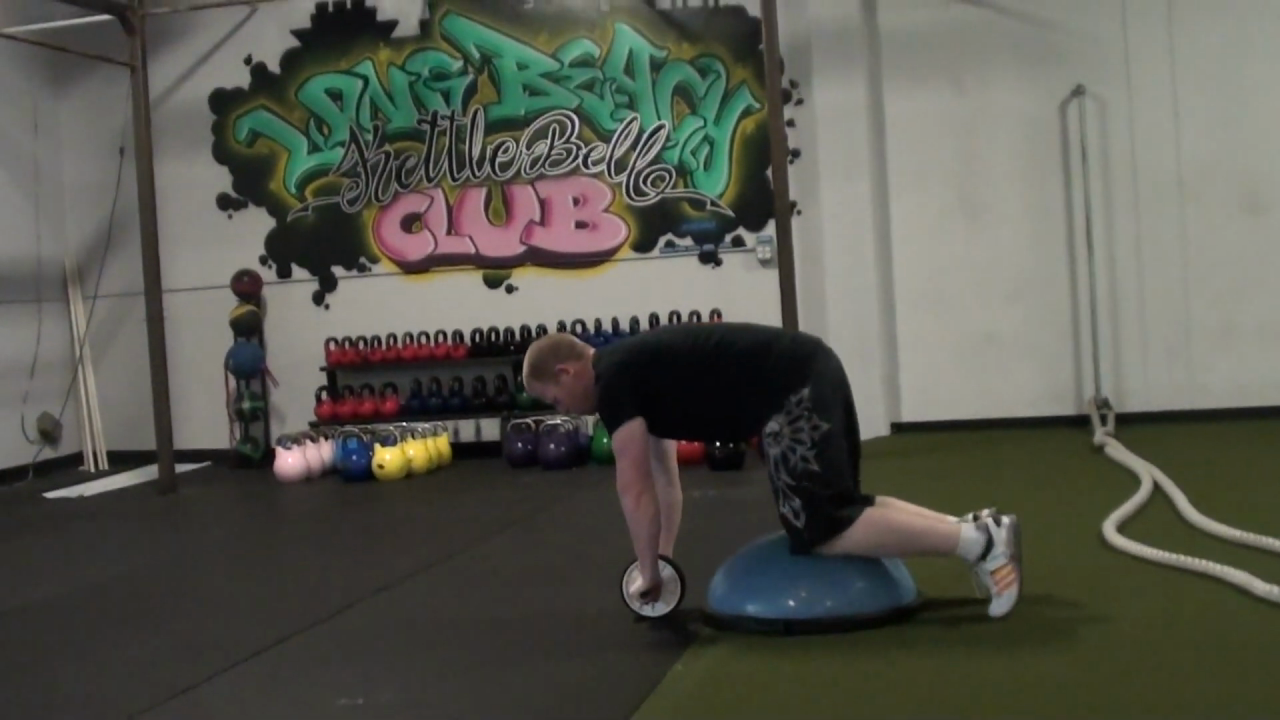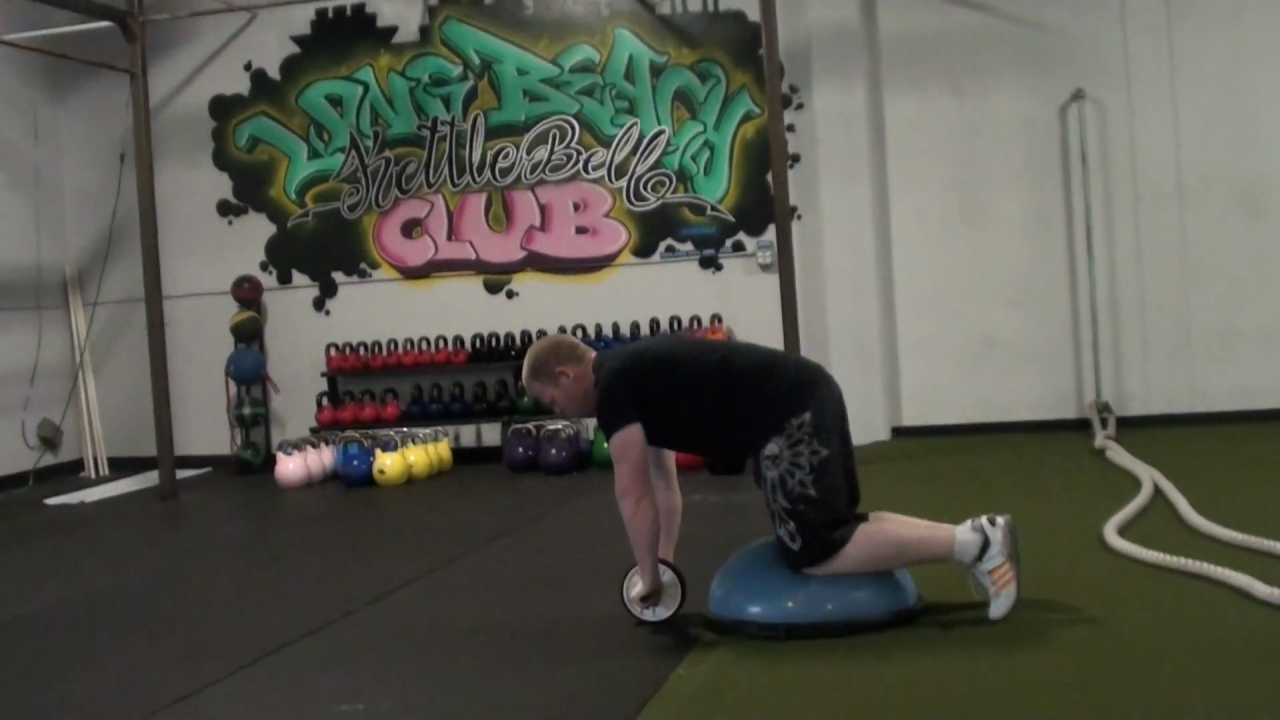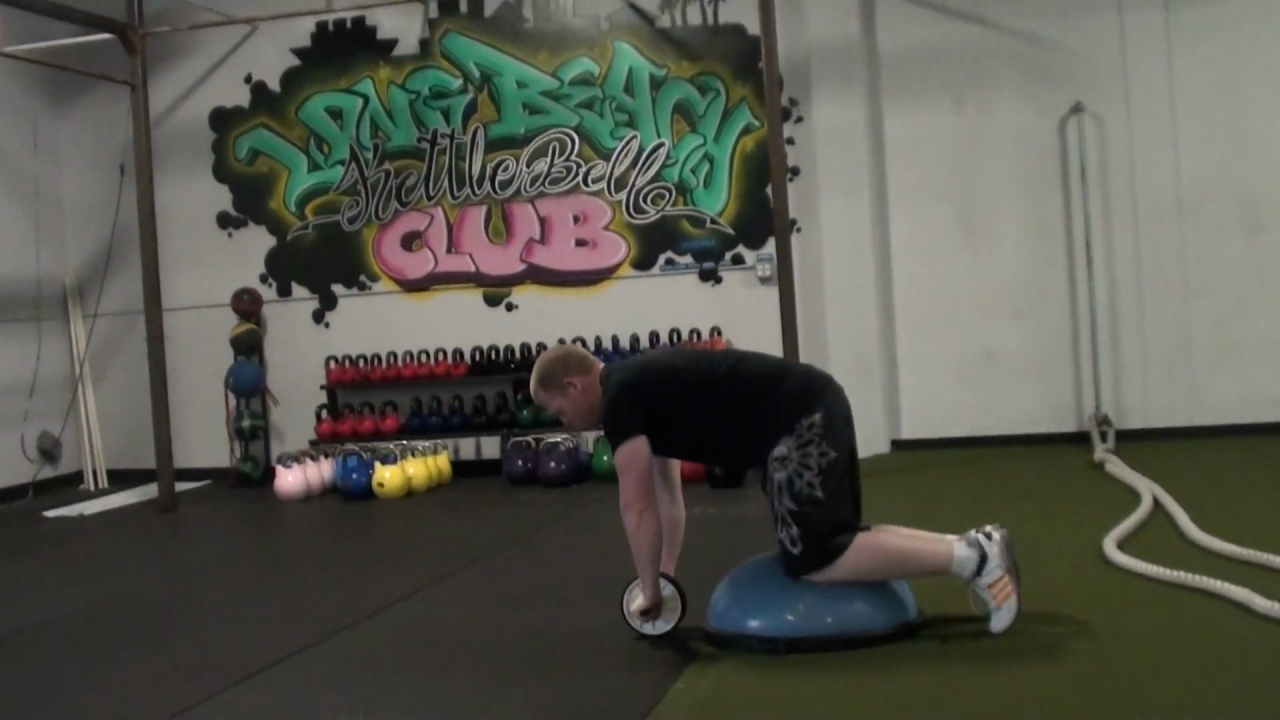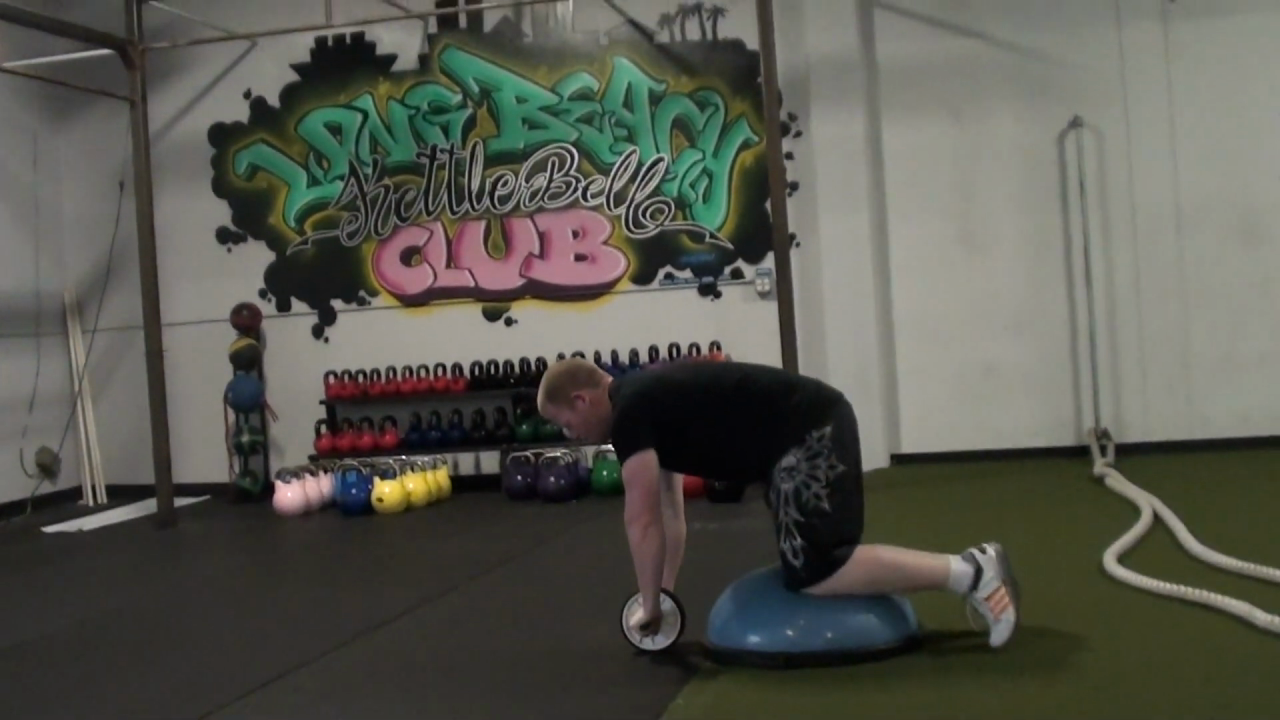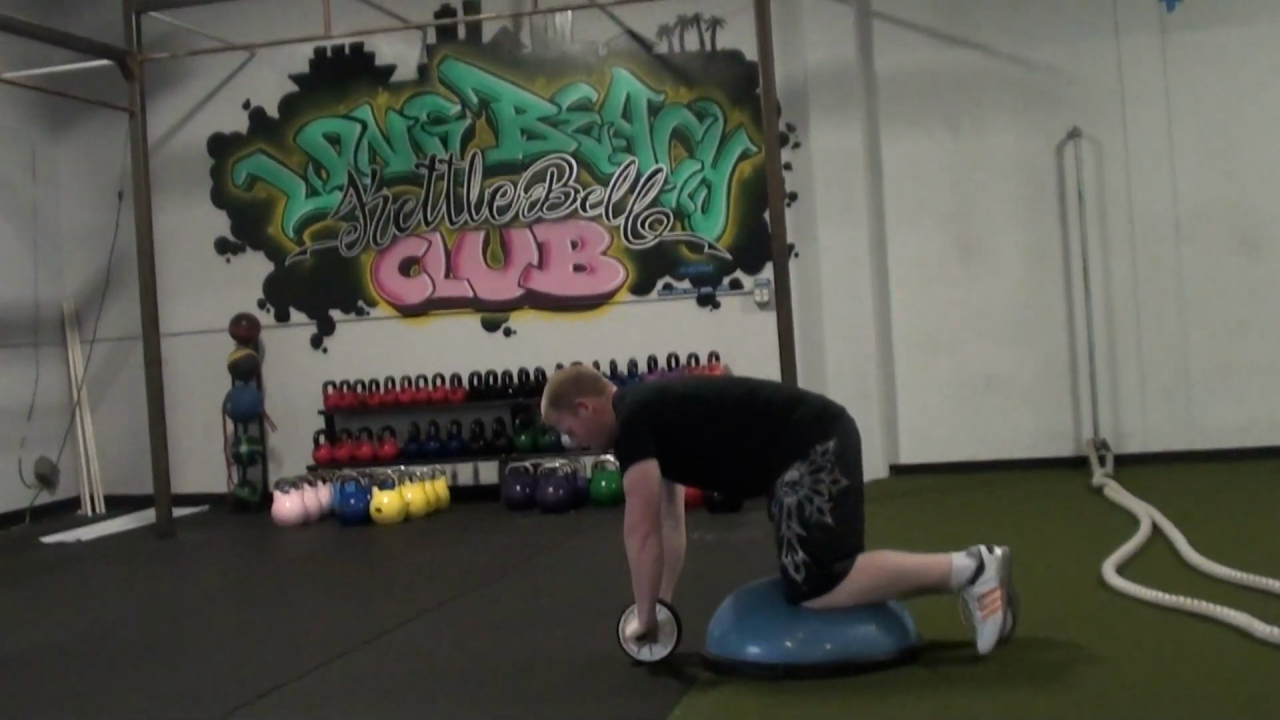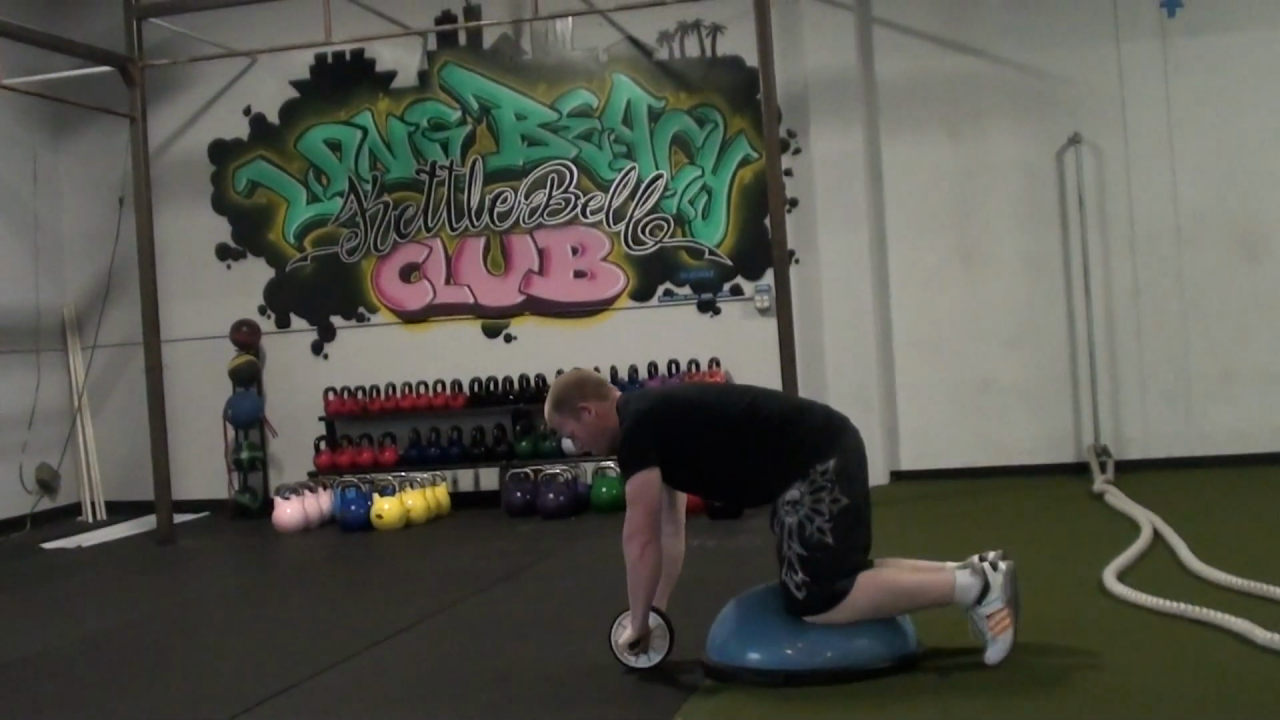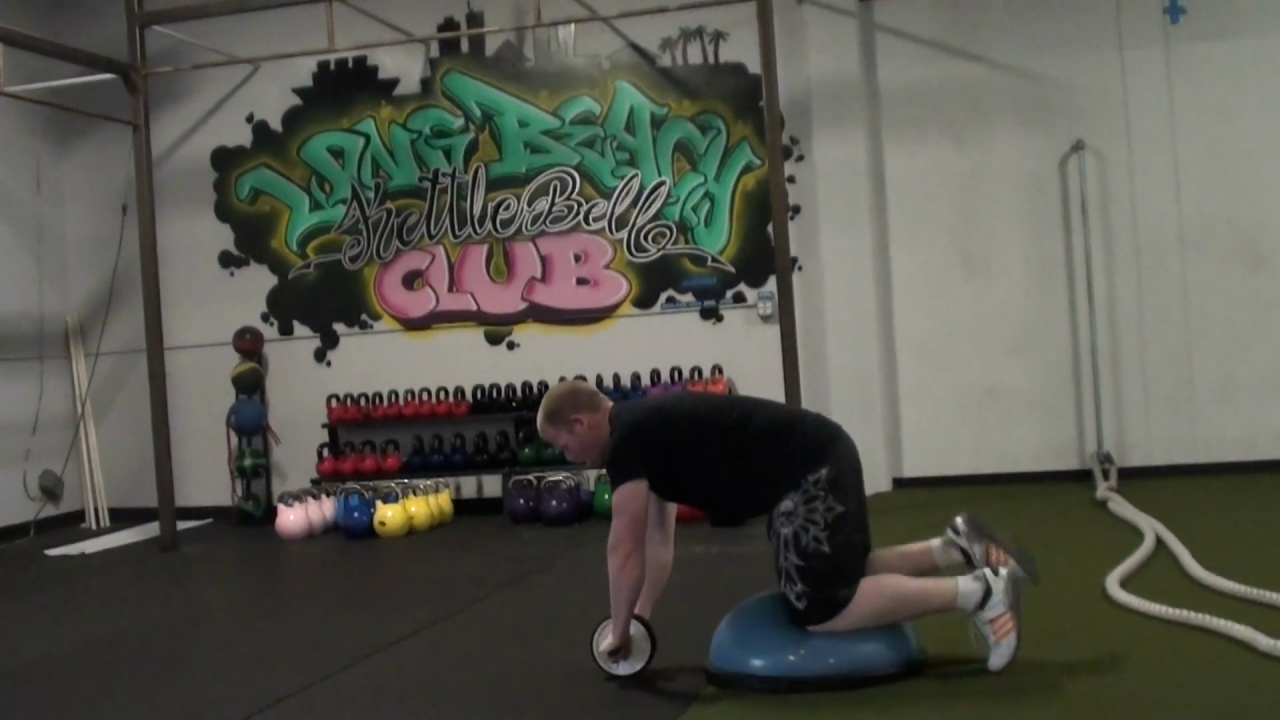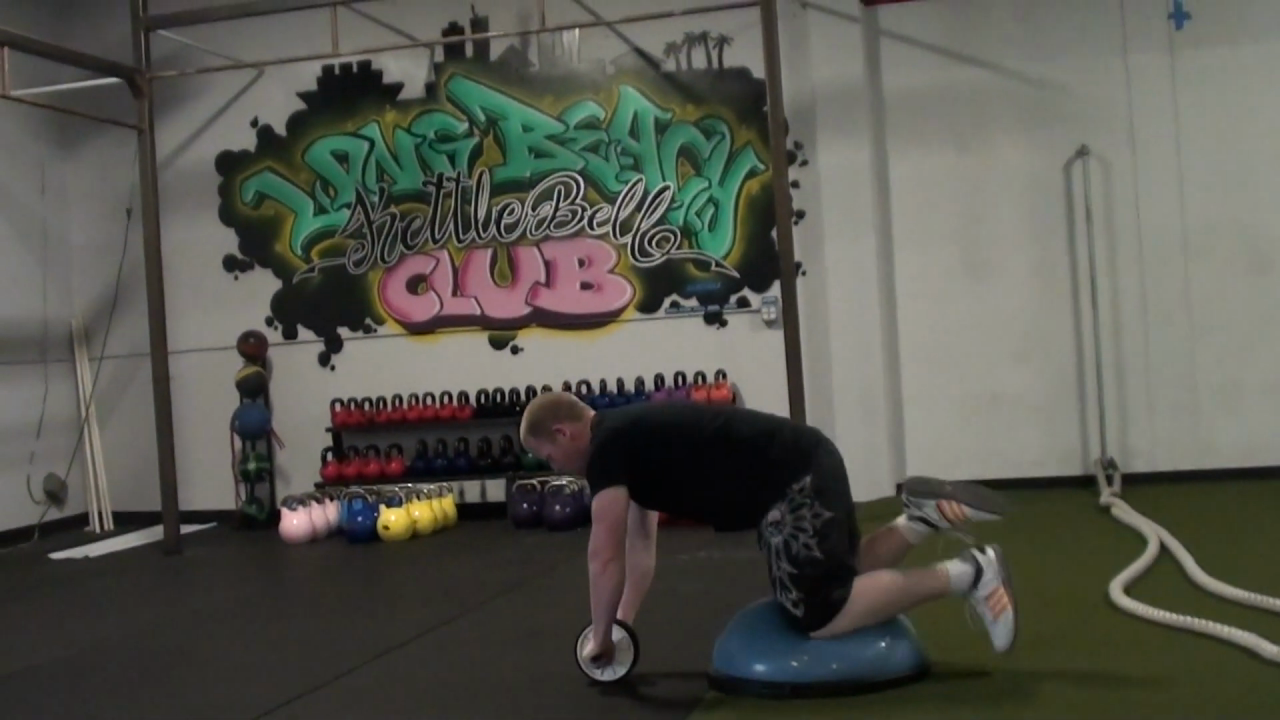
dt=0.2s
person 1, frame 1
left shoulder: (613, 379)
right shoulder: (636, 369)
left elbow: (635, 488)
right elbow: (663, 474)
left wrist: (649, 573)
right wrist: (664, 557)
left hip: (793, 388)
right hip: (810, 371)
left knee: (820, 527)
right knee: (839, 505)
left ankle: (977, 543)
right ankle: (977, 528)
person 1, frame 2
left shoulder: (612, 385)
right shoulder: (635, 375)
left elbow: (634, 494)
right elbow: (661, 479)
left wrist: (650, 577)
right wrist: (665, 562)
left hip: (791, 415)
right hip: (808, 397)
left knee: (814, 549)
right knee: (836, 524)
left ankle: (973, 544)
right ankle: (974, 533)
person 1, frame 3
left shoulder: (620, 397)
right shoulder: (642, 388)
left elbow: (637, 506)
right elbow: (665, 492)
left wrist: (650, 591)
right wrist: (666, 576)
left hip: (800, 420)
right hip: (813, 409)
left knee: (814, 557)
right knee: (834, 540)
left ankle: (969, 559)
right ankle: (971, 546)
person 1, frame 4
left shoulder: (629, 411)
right shoulder: (647, 401)
left elbow: (643, 520)
right elbow: (669, 509)
left wrist: (650, 607)
right wrist: (666, 592)
left hip: (808, 432)
right hip: (818, 426)
left knee: (811, 572)
right knee: (833, 558)
left ankle: (967, 573)
right ankle: (969, 565)
person 1, frame 5
left shoulder: (633, 421)
right shoulder: (652, 411)
left elbow: (641, 531)
right elbow: (669, 521)
left wrist: (645, 617)
right wrist: (662, 603)
left hip: (812, 448)
right hip: (821, 440)
left knee: (814, 585)
right knee: (836, 569)
left ankle: (966, 568)
right ankle: (970, 568)
person 1, frame 6
left shoulder: (637, 428)
right shoulder: (654, 418)
left elbow: (639, 539)
right elbow: (669, 528)
left wrist: (638, 624)
right wrist: (657, 610)
left hip: (815, 460)
right hip: (827, 448)
left knee: (817, 598)
right knee: (840, 575)
left ankle: (974, 587)
right ankle: (972, 576)
person 1, frame 7
left shoulder: (626, 440)
right shoulder: (648, 428)
left elbow: (624, 550)
right elbow: (658, 537)
left wrist: (619, 632)
right wrist: (641, 616)
left hip: (807, 473)
right hip: (821, 458)
left knee: (820, 607)
right knee: (843, 576)
left ankle: (975, 592)
right ankle: (959, 548)
person 1, frame 8
left shoulder: (607, 447)
right shoulder: (630, 437)
left elbow: (605, 556)
right elbow: (642, 542)
left wrist: (601, 636)
right wrist: (624, 621)
left hip: (792, 480)
right hip: (803, 467)
left knee: (820, 613)
right knee: (833, 581)
left ankle: (967, 574)
right ankle: (924, 515)
